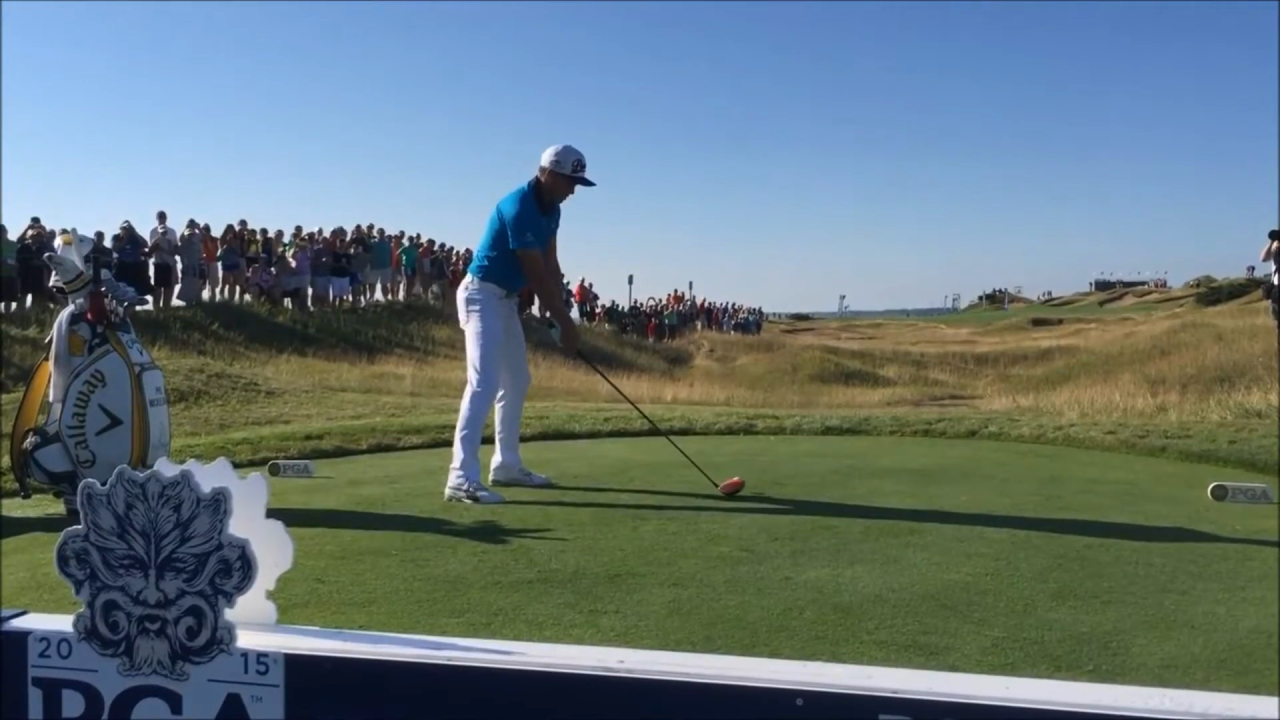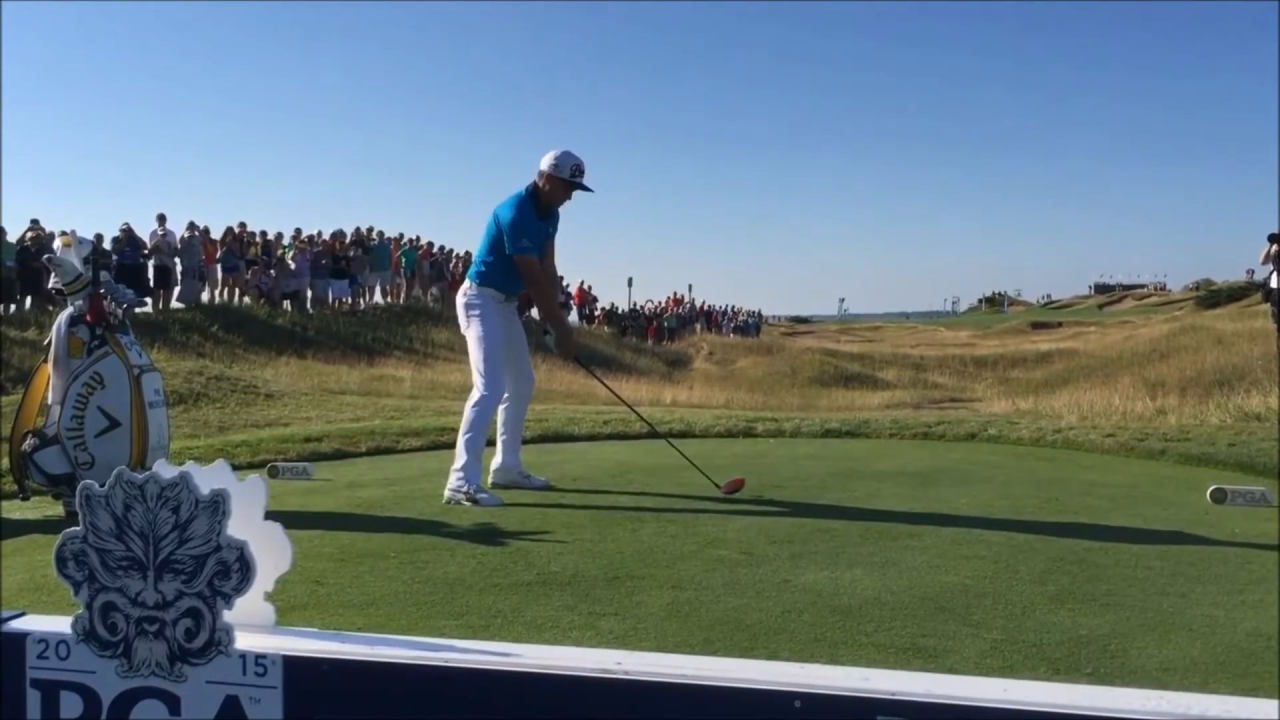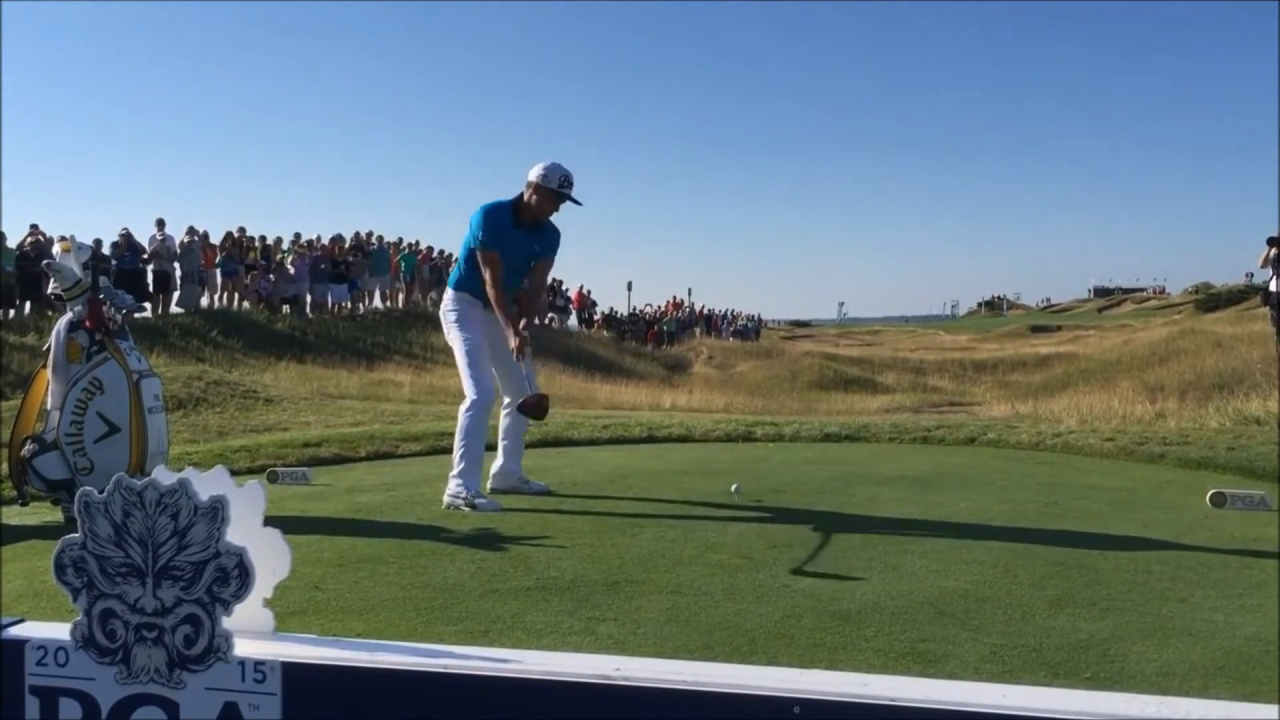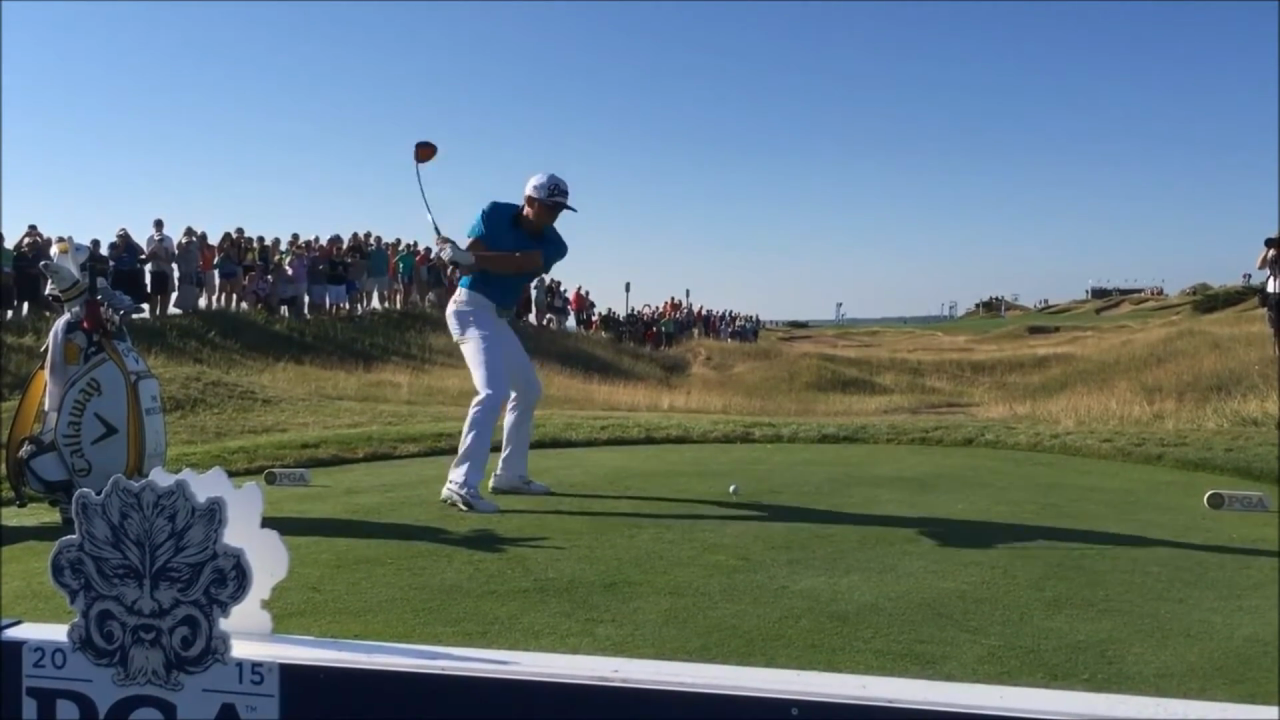
dt=0.5s
person 1, frame 1
left shoulder: (550, 210)
right shoulder: (519, 208)
left elbow: (551, 267)
right elbow: (537, 275)
left wrist: (560, 318)
right wrist: (565, 322)
left hip: (505, 299)
right hip: (482, 296)
left knee: (516, 382)
right knee: (484, 383)
left ankle: (506, 465)
right ankle: (462, 478)
person 1, frame 2
left shoulder: (549, 214)
right shoulder: (516, 213)
left elbow: (548, 271)
right elbow: (533, 279)
left wrist: (557, 322)
right wrist: (560, 327)
left hip: (505, 303)
right hip: (482, 300)
left knee: (520, 384)
right knee: (490, 388)
left ankle: (506, 467)
right ankle: (462, 481)
person 1, frame 3
left shoulder: (549, 236)
right shoulder: (489, 216)
left elbow: (535, 286)
right elbow: (493, 279)
left wrist: (522, 326)
right wrist: (510, 330)
left hip: (500, 313)
right hip: (463, 308)
left knee: (522, 392)
right knee: (481, 394)
left ankle: (507, 473)
right ankle: (461, 487)
person 1, frame 4
left shoulder: (553, 245)
right shoulder: (495, 215)
left elbow: (513, 264)
right elbow: (471, 259)
left wrist: (468, 258)
right wrist: (462, 256)
left hip: (497, 316)
right hip: (472, 310)
left knee: (527, 392)
right knee: (493, 392)
left ankle: (510, 474)
right ankle: (461, 483)
person 2, frame 1
left shoulder: (75, 319)
right shoulder: (108, 305)
left elbow: (64, 378)
left wrist: (49, 429)
left knee: (38, 451)
left ankle: (80, 494)
person 2, frame 2
left shoulder: (74, 320)
right shoulder: (107, 306)
left elbow: (61, 381)
left wrist: (49, 430)
left knee: (35, 452)
left ankle: (78, 497)
person 2, frame 3
left shoulder: (73, 327)
right shoulder: (107, 313)
left elbow: (61, 387)
left wrist: (53, 434)
left knee: (36, 458)
left ankle: (78, 501)
person 2, frame 4
left shoulder: (71, 327)
right shoulder: (104, 313)
left elbow: (59, 387)
left wrist: (47, 436)
left knee: (31, 461)
left ankle: (75, 501)
